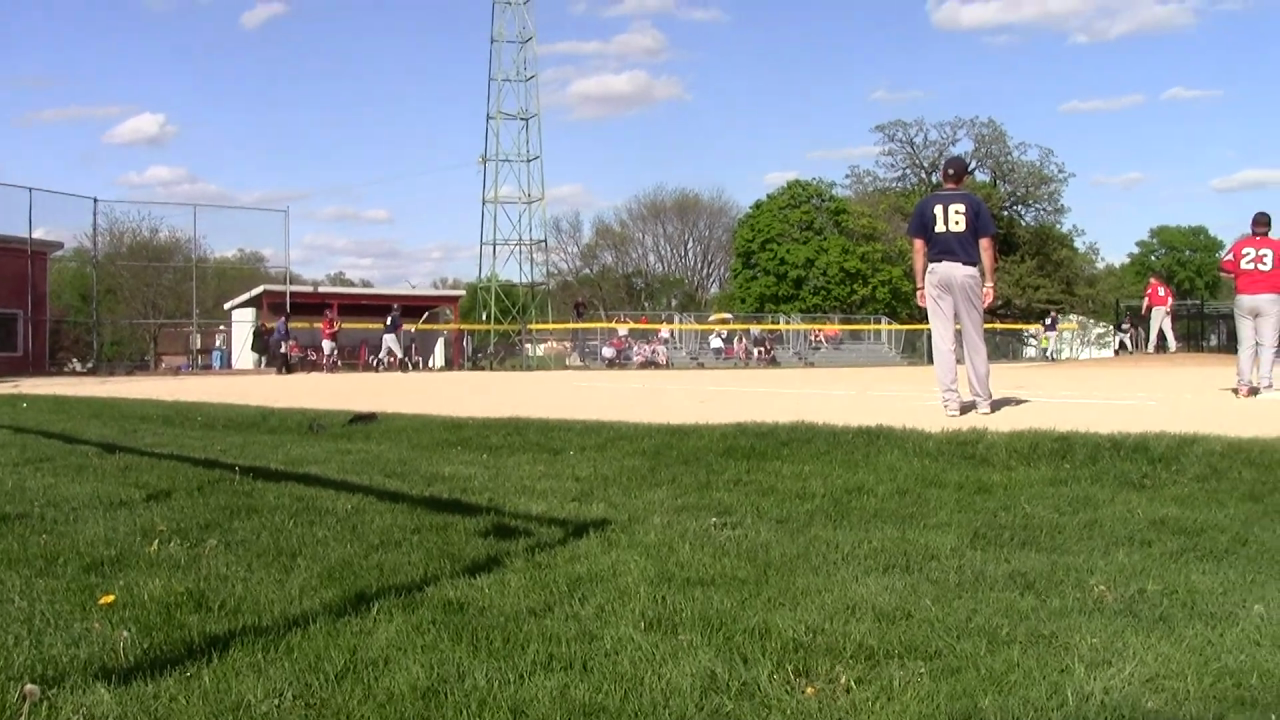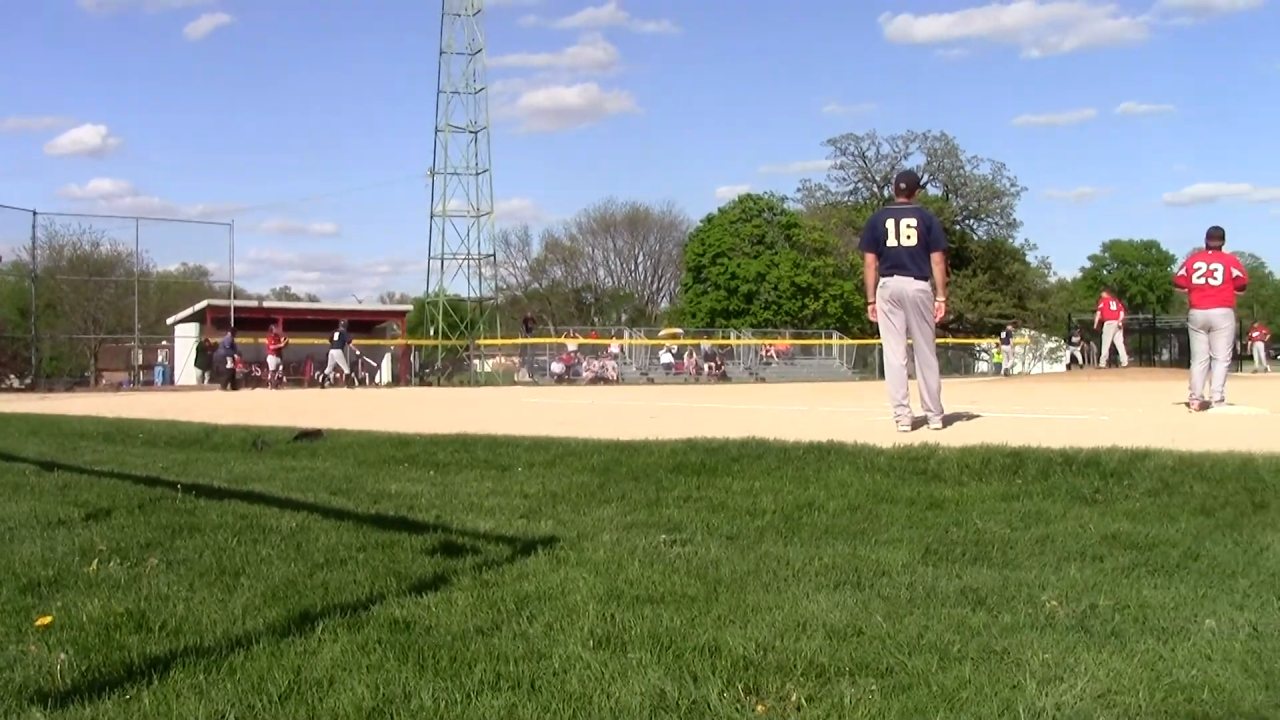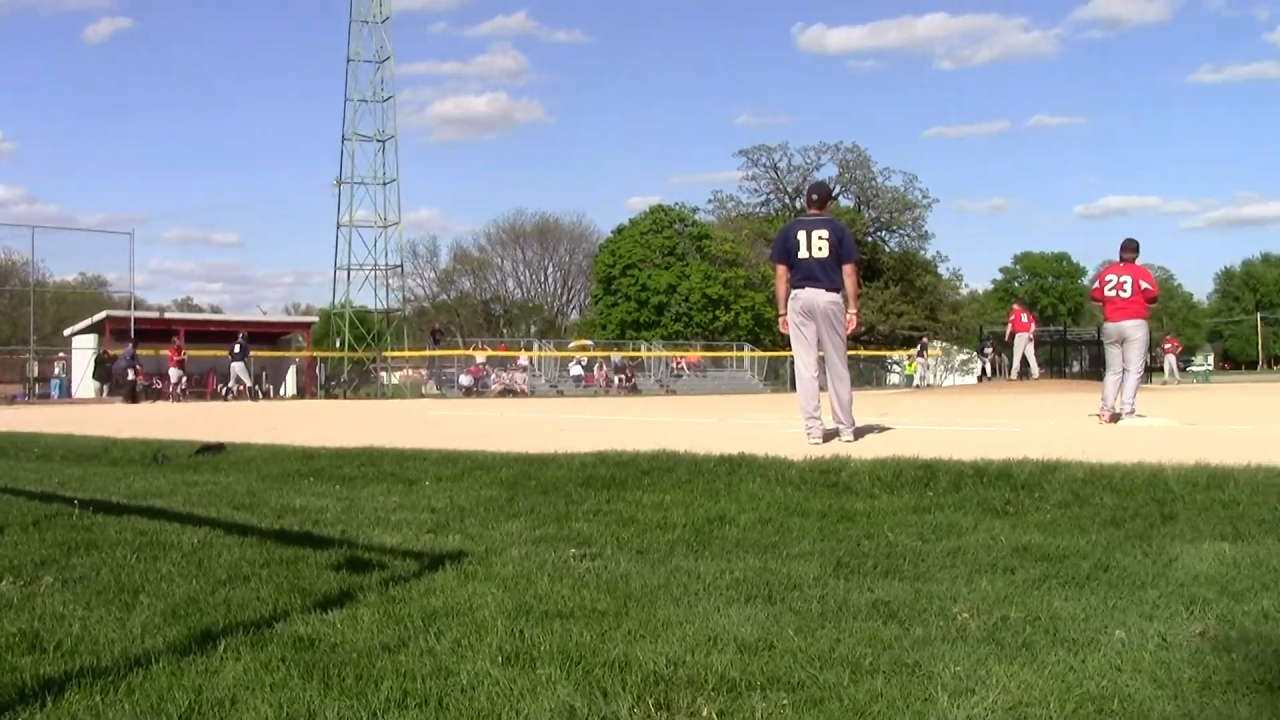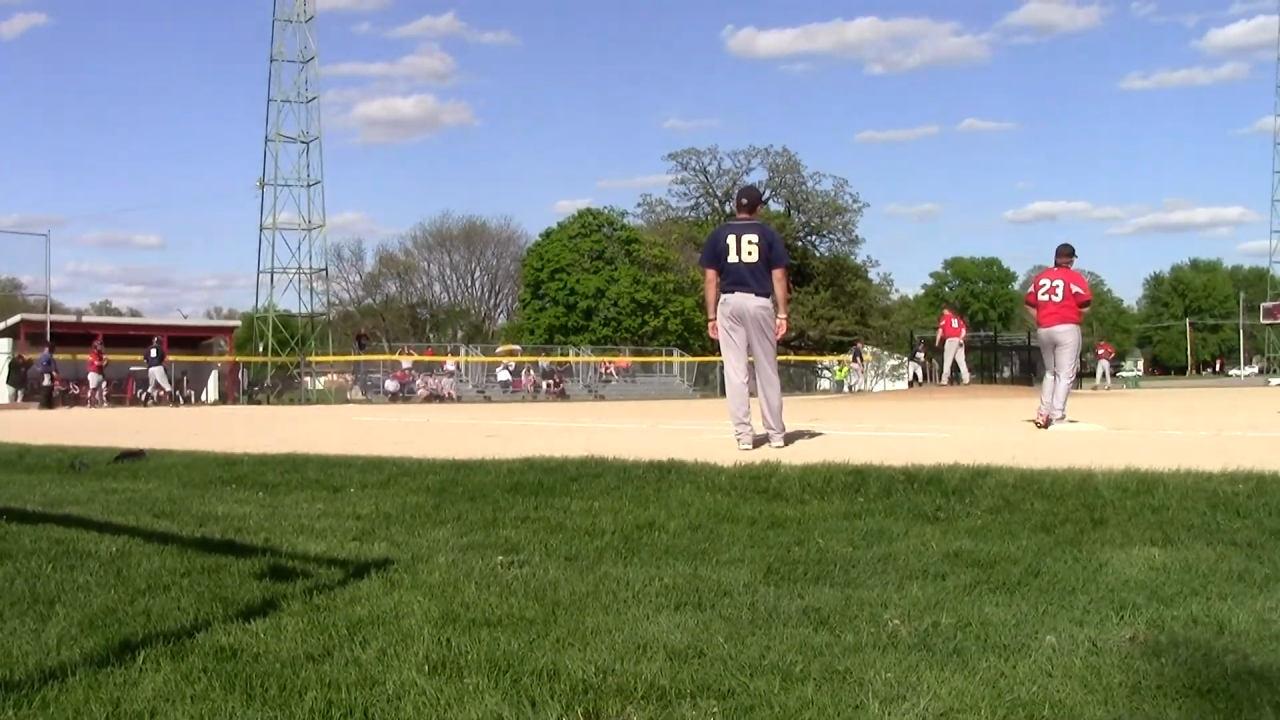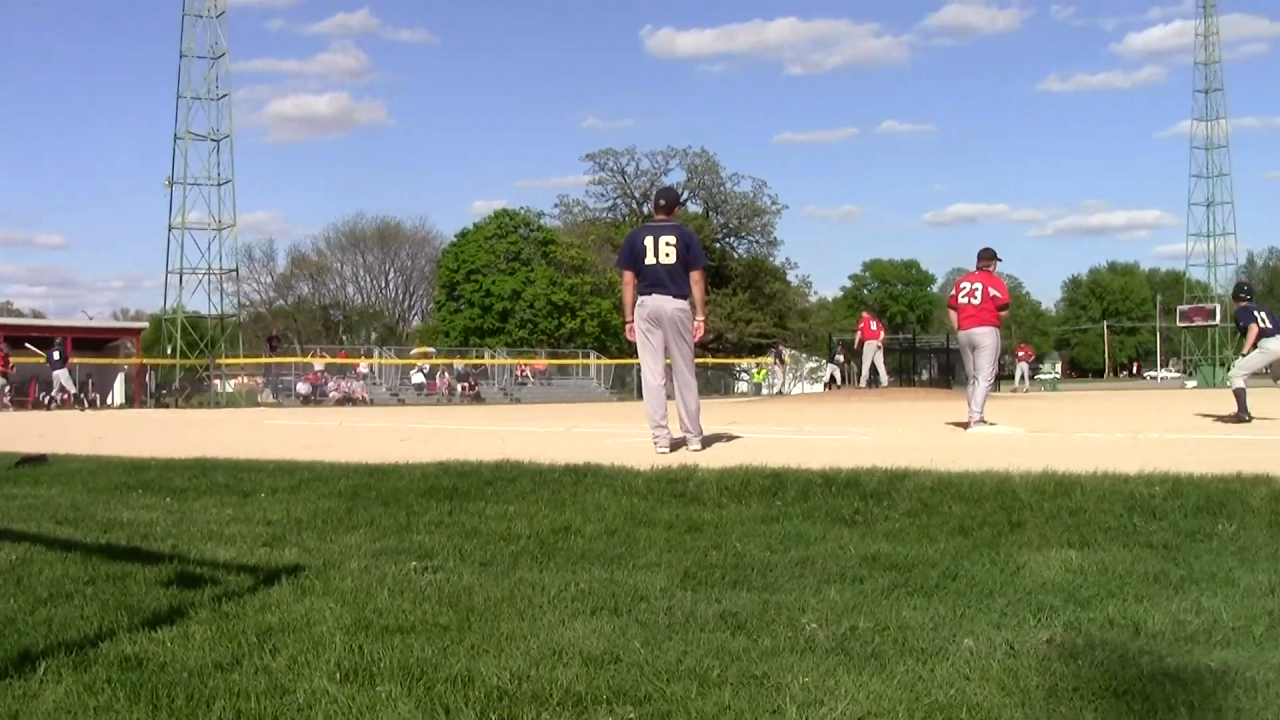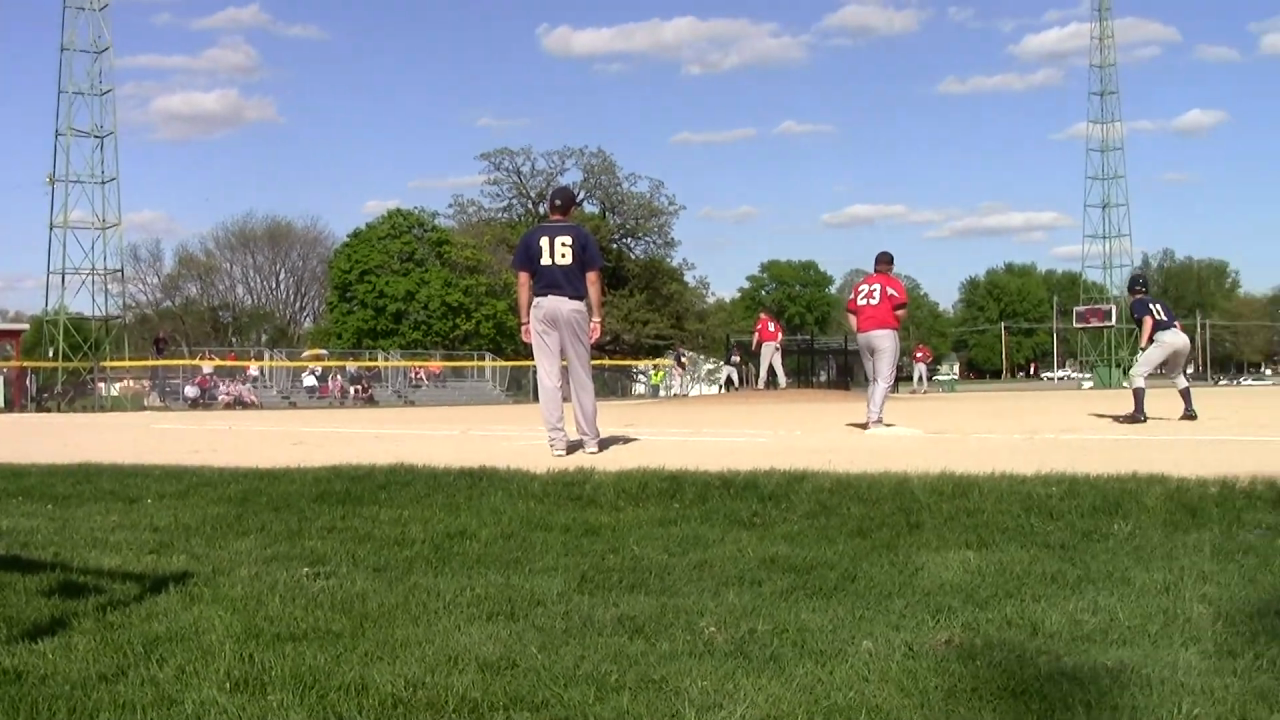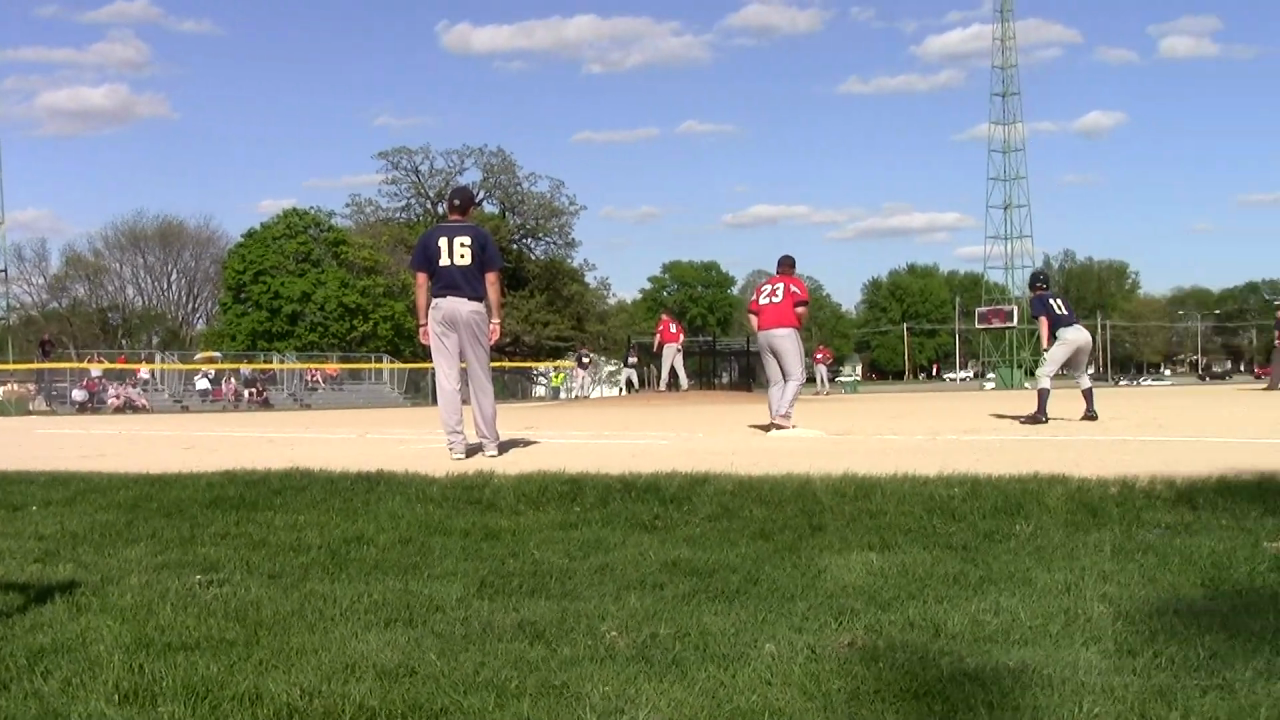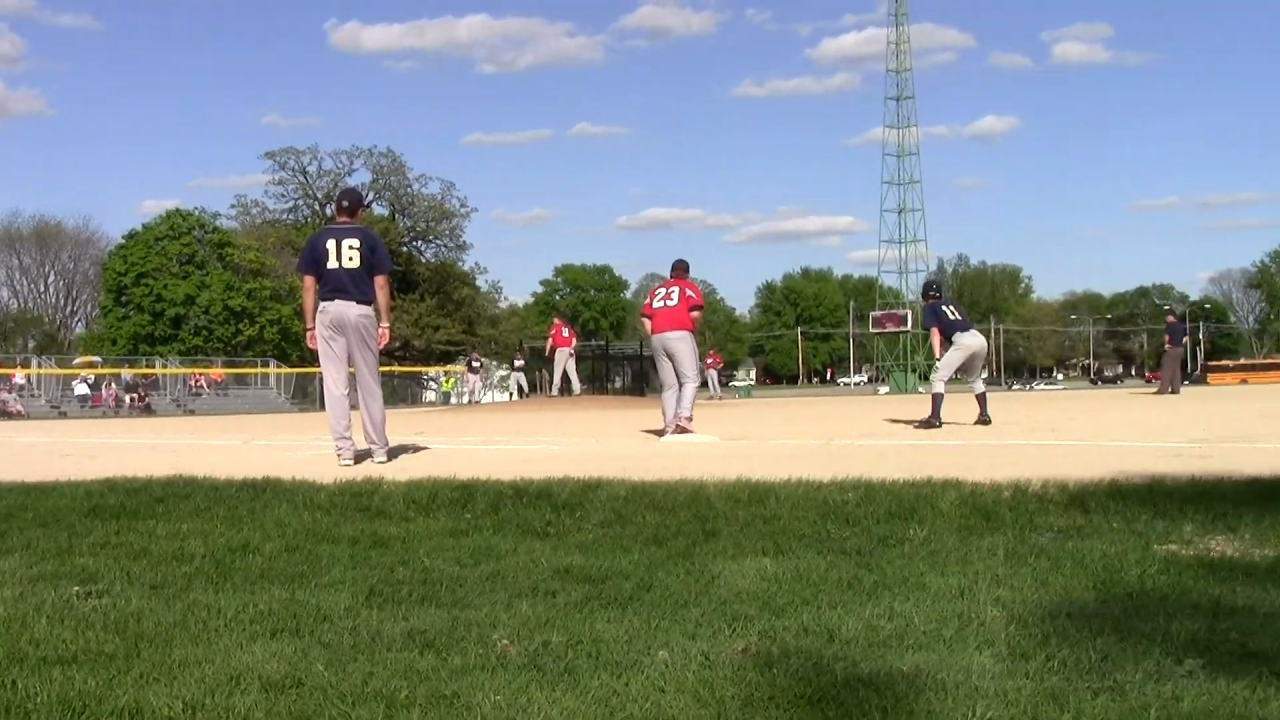
dt=0.2s
person 1, frame 1
left shoulder: (925, 205)
right shoulder: (975, 203)
left elbow: (918, 248)
right elbow: (986, 245)
left wrist: (919, 285)
right wrist: (989, 282)
left hip: (936, 272)
right hip: (967, 273)
left knee: (942, 339)
right knee: (974, 338)
left ankle: (951, 400)
right ankle: (982, 400)
person 1, frame 2
left shoulder: (877, 219)
right shoulder: (926, 217)
left elbow: (870, 263)
right elbow: (937, 260)
left wrist: (871, 299)
right wrist: (941, 297)
left hip: (888, 287)
right hip: (919, 287)
left knee: (894, 354)
right knee: (926, 353)
left ankle: (902, 415)
right ankle: (934, 415)
person 1, frame 3
left shoulder: (789, 230)
right shoulder: (838, 229)
left elbow: (781, 274)
right elbow: (849, 272)
left wrist: (782, 311)
right wrist: (852, 308)
left hip: (800, 299)
right hip: (830, 299)
left knee: (806, 366)
right knee: (837, 365)
left ankle: (813, 428)
right ankle: (846, 427)
person 1, frame 4
left shoulder: (718, 235)
right shoulder: (768, 233)
left elbow: (711, 279)
right elbow: (779, 277)
left wrist: (711, 316)
right wrist: (782, 313)
left hip: (729, 304)
right hip: (760, 304)
left knee: (735, 371)
right knee: (767, 371)
left ankle: (743, 434)
right ankle: (776, 433)
person 1, frame 5
left shoulder: (635, 236)
right shoulder: (686, 235)
left elbow: (628, 281)
right elbow: (696, 279)
left wrist: (628, 318)
right wrist: (700, 316)
left hip: (646, 306)
right hip: (678, 306)
left knee: (652, 374)
right knee: (685, 373)
left ankle: (661, 437)
right ankle: (693, 436)
person 1, frame 6
left shoulder: (531, 237)
right shoulder: (582, 235)
left elbow: (523, 282)
right elbow: (593, 280)
left wrist: (524, 319)
right wrist: (596, 317)
left hip: (542, 307)
right hip: (573, 307)
left knee: (548, 376)
right knee: (581, 375)
left ankle: (557, 440)
right ankle: (590, 439)
person 1, frame 7
left shoulder: (429, 237)
right shoulder: (481, 236)
left elbow: (421, 283)
right elbow: (492, 281)
left wrist: (422, 321)
right wrist: (495, 318)
left hip: (440, 308)
right hip: (473, 308)
left knee: (447, 378)
right knee: (480, 377)
left ankle: (456, 443)
right ankle: (489, 441)
person 1, frame 8
left shoulder: (317, 239)
right shoulder: (370, 238)
left elbow: (308, 286)
right elbow: (381, 284)
left wrist: (309, 325)
right wrist: (385, 322)
left hip: (328, 312)
right hip: (361, 312)
left knee: (335, 383)
right knee: (369, 382)
left ankle: (344, 449)
right ankle: (379, 447)
